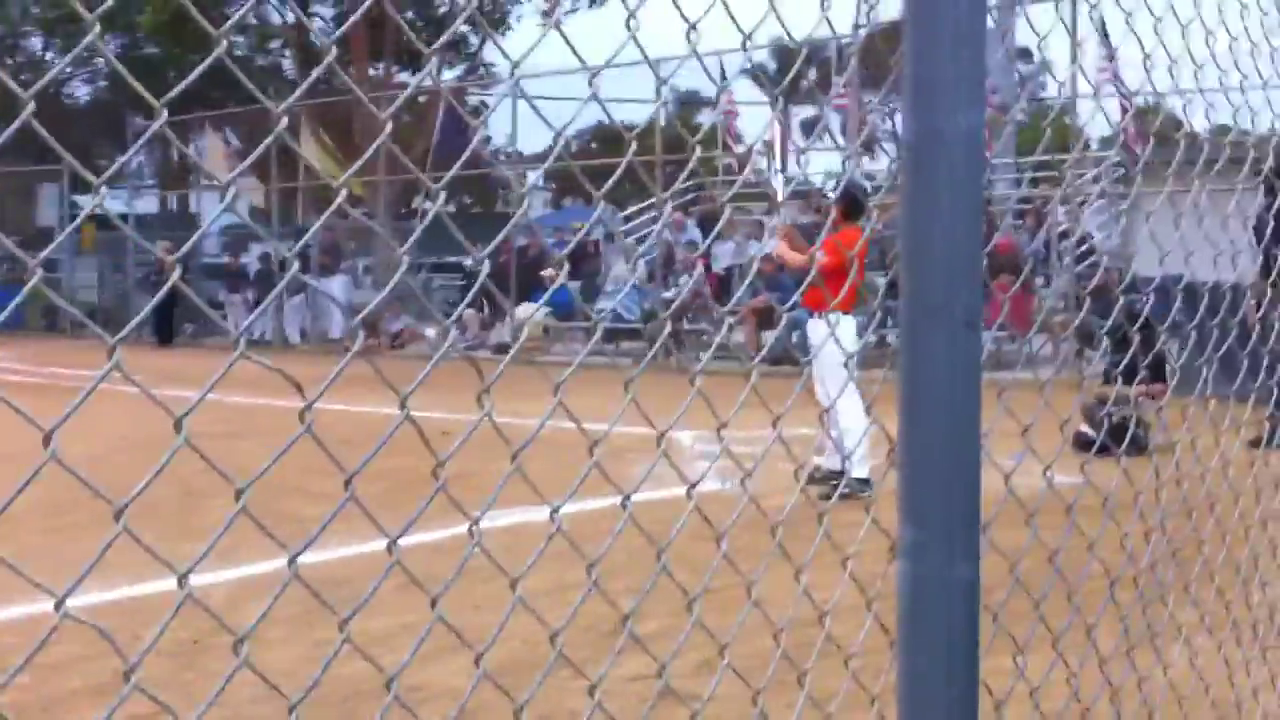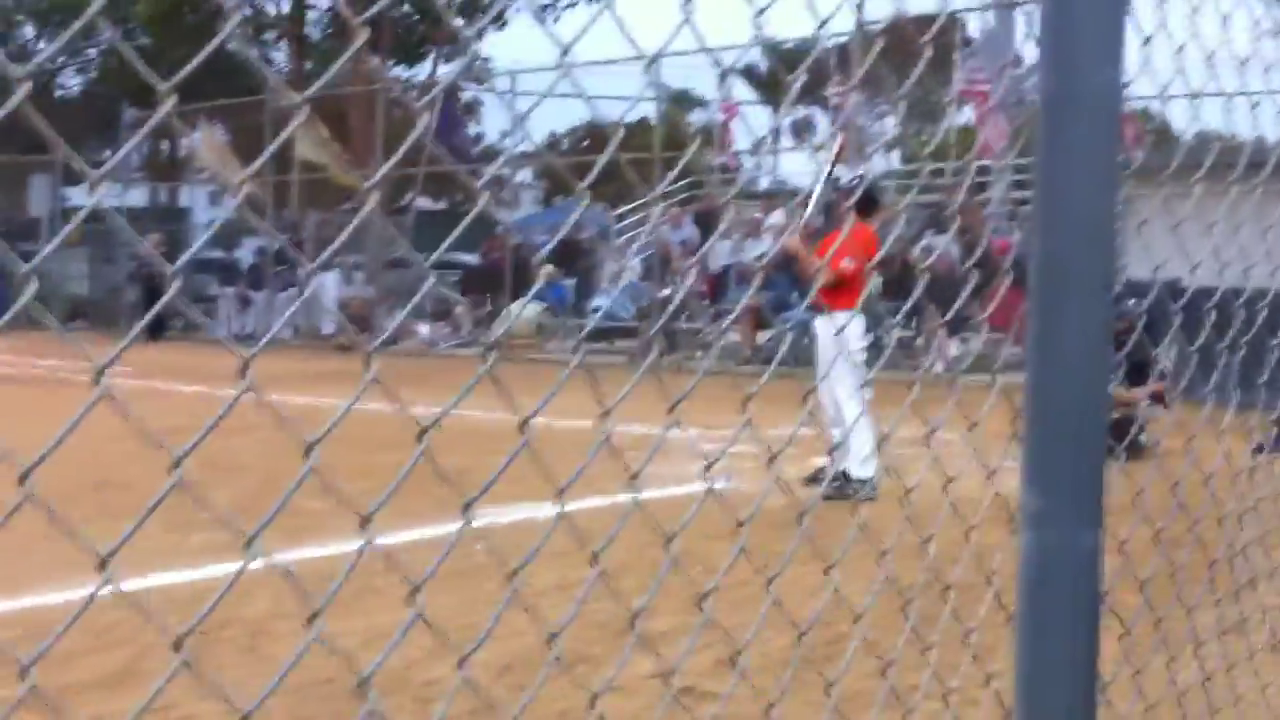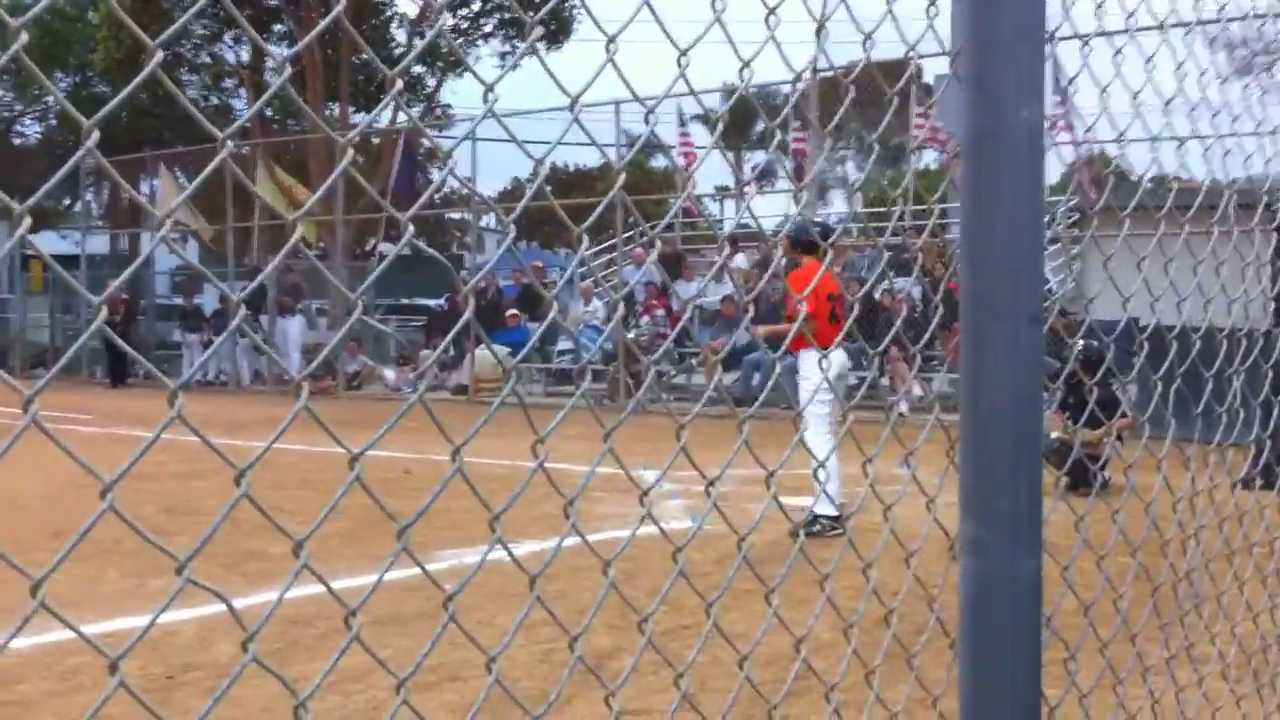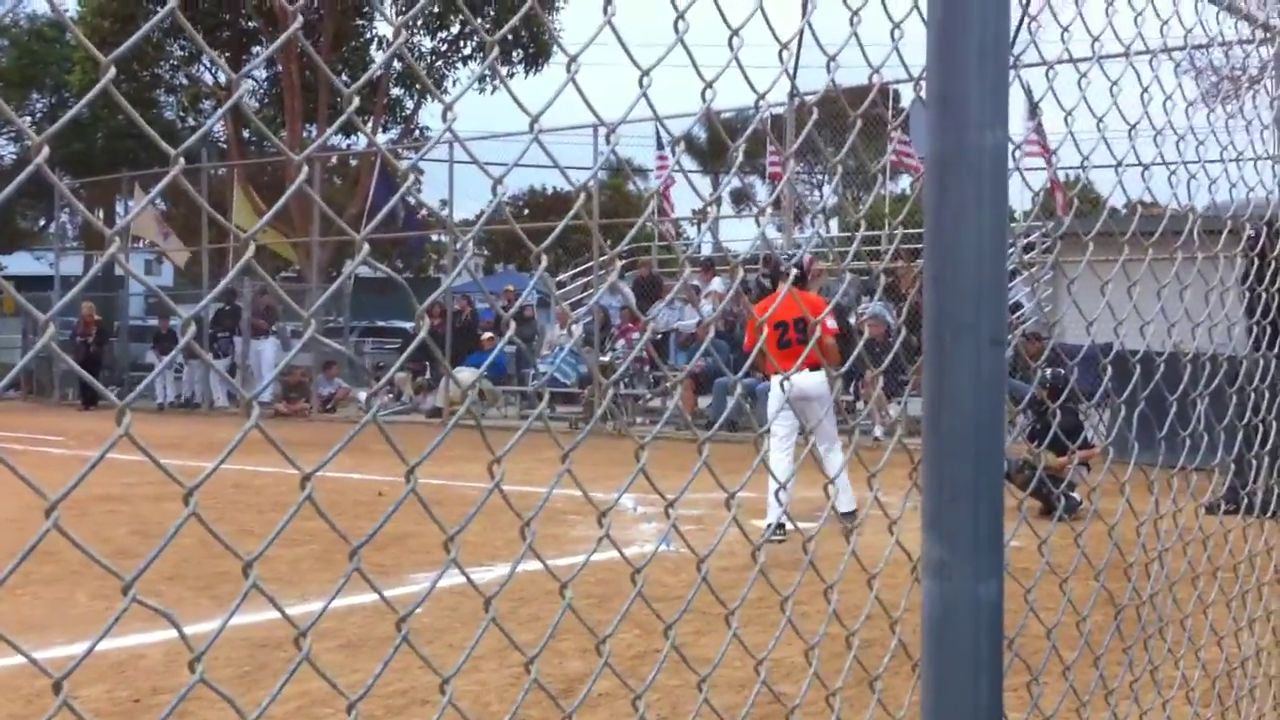
dt=1s
person 1, frame 1
left shoulder: (846, 239)
right shoulder: (838, 237)
left elbow: (801, 263)
right elbow: (810, 256)
left wrist: (781, 246)
right wrist: (792, 239)
left hip: (834, 324)
right hip: (822, 322)
left knee: (843, 399)
right knee: (829, 397)
left ankle: (858, 476)
right ankle: (836, 464)
person 1, frame 2
left shoulder: (863, 237)
right shoulder: (840, 234)
left elbow: (827, 278)
right elbow: (815, 270)
left wrist: (800, 250)
right wrist: (798, 248)
left hip: (844, 321)
right hip: (826, 318)
left knee: (850, 397)
right knee: (831, 397)
left ankle: (862, 475)
right ankle: (841, 465)
person 1, frame 3
left shoulder: (801, 276)
right shoulder: (829, 276)
left elbow: (804, 325)
left wrist: (770, 332)
left hip: (818, 359)
right hip: (833, 354)
left knee: (817, 436)
right knee: (819, 431)
left ankle: (826, 515)
right ankle: (828, 500)
person 1, frame 4
left shoulder: (762, 310)
right shoulder: (816, 302)
left elbow: (758, 354)
right elbow: (829, 344)
left hip: (783, 382)
right hip: (815, 378)
left knee: (779, 452)
right knee: (830, 445)
left ankle: (776, 523)
right ankle: (846, 510)
